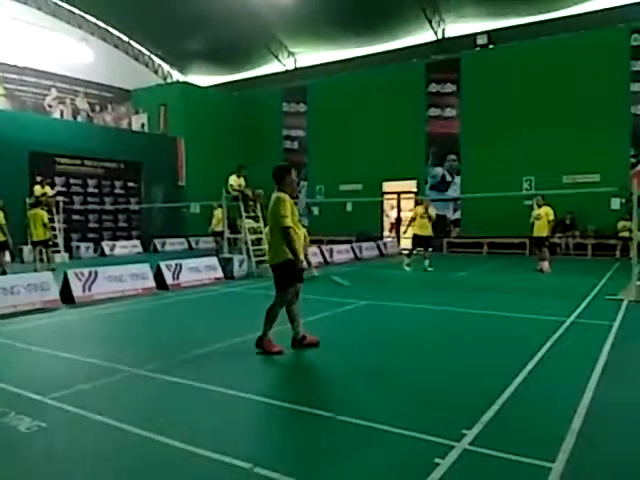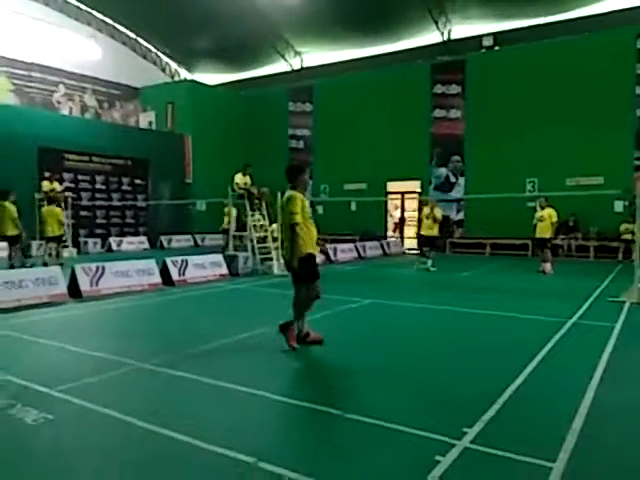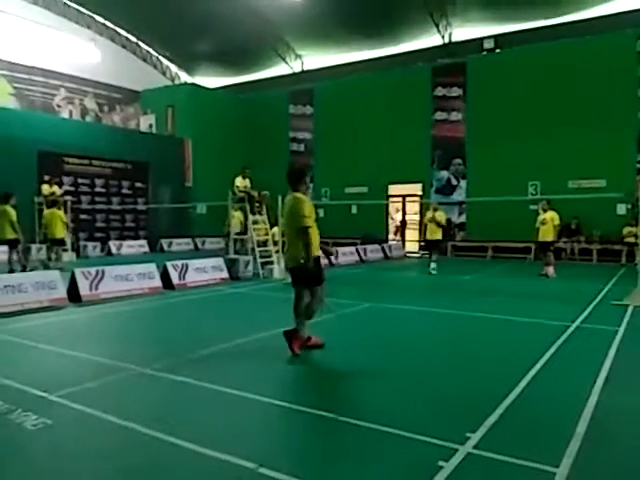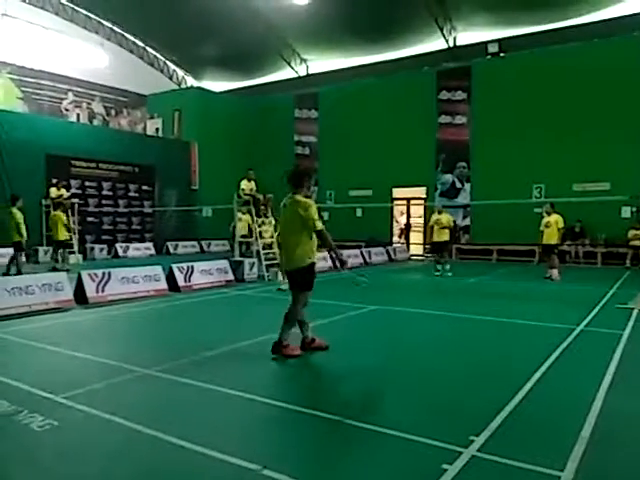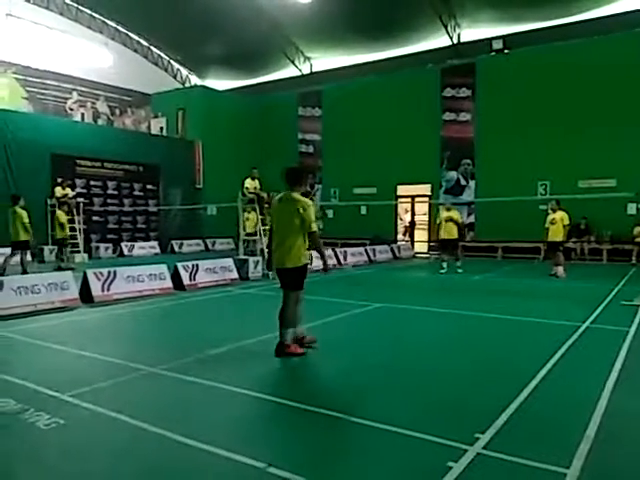
dt=0.3s
person 1, frame 1
left shoulder: (283, 199)
right shoulder: (282, 200)
right elbow: (287, 232)
right wrist: (298, 258)
left hip: (288, 257)
right hip: (285, 258)
left knee: (293, 296)
right knee: (282, 298)
left ankle: (298, 336)
right ankle: (264, 338)
person 1, frame 2
left shoulder: (298, 197)
right shoulder: (295, 198)
right elbow: (293, 229)
left wrist: (318, 247)
right wrist: (293, 257)
left hip: (302, 253)
right hip: (301, 254)
left knee: (302, 292)
right knee: (314, 292)
left ankle: (302, 331)
right ankle: (291, 325)
person 1, frame 3
left shoulder: (290, 200)
right shoulder: (302, 201)
right elbow: (306, 232)
left wrist: (320, 246)
right wrist: (310, 259)
left hip: (293, 259)
right hip: (306, 258)
left knee: (301, 297)
right knee: (317, 296)
left ankle: (302, 336)
right ankle: (297, 331)
person 1, frame 4
left shoulder: (285, 204)
right shoulder: (306, 205)
right elbow: (320, 233)
left wrist: (283, 254)
right wrist: (337, 253)
left hip: (289, 261)
right hip: (302, 261)
left knee: (301, 300)
right knee: (299, 302)
left ankle: (307, 339)
right ankle: (281, 342)
person 1, frame 5
left shoulder: (277, 202)
right shoulder: (304, 204)
left elbow: (272, 231)
right elbow: (313, 235)
left wrist: (270, 255)
right wrist: (324, 257)
left hip: (279, 259)
right hip: (295, 260)
left knee: (294, 297)
right knee: (290, 300)
left ankle: (297, 335)
right ankle: (284, 344)
